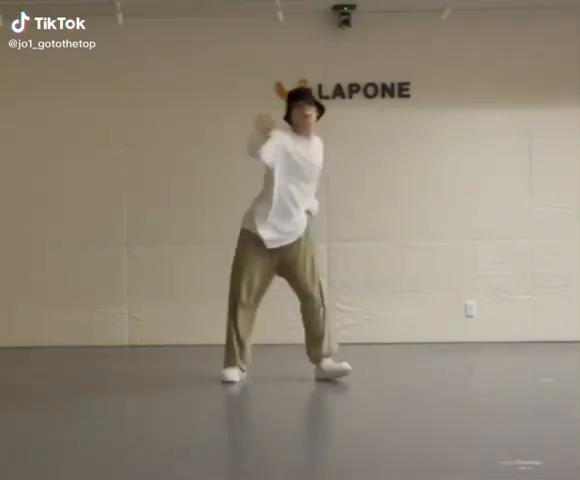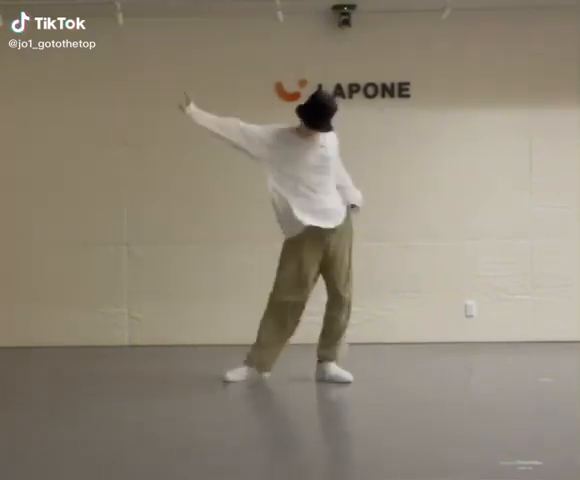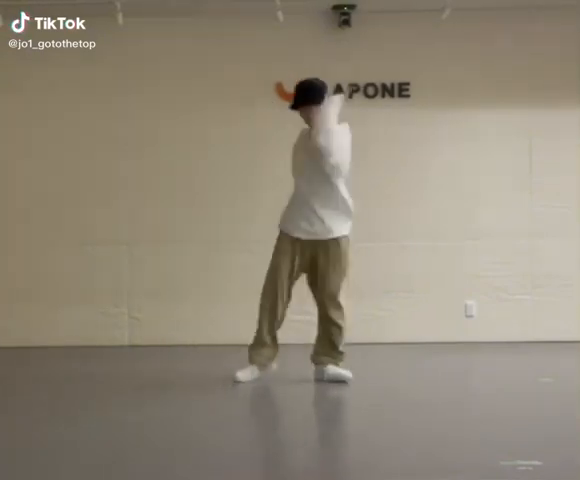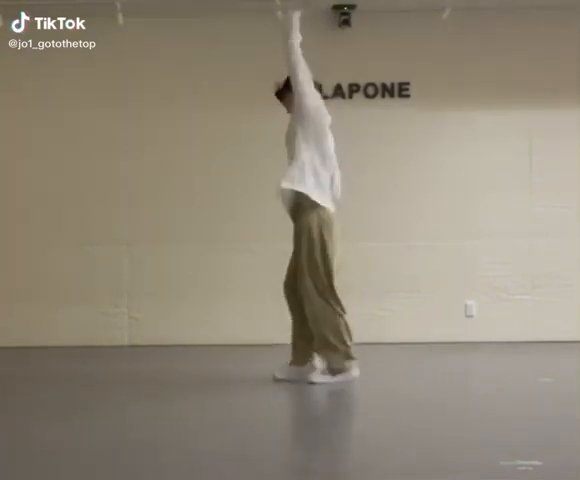
dt=0.4s
person 1, frame 1
left shoulder: (316, 144)
right shoulder: (280, 140)
right elbow: (257, 151)
left wrist: (309, 208)
right wrist: (264, 135)
left hip: (297, 233)
right hip: (259, 231)
left knee: (312, 295)
right knee: (243, 298)
left ankle: (323, 360)
right ankle: (236, 363)
person 1, frame 2
left shoulder: (331, 141)
right shoulder: (275, 138)
right elbow: (235, 129)
left wrist: (353, 197)
right wrist: (194, 111)
left hip: (338, 227)
right hip: (302, 232)
left knee: (341, 298)
right knee: (286, 299)
left ankle: (328, 363)
right ankle: (257, 363)
person 1, frame 3
left shoulder: (338, 132)
right shoulder: (304, 137)
left elbow: (334, 166)
left wrist: (332, 107)
left hip: (331, 232)
right hip: (294, 229)
left knee: (330, 300)
right knee: (274, 295)
left ankle: (327, 362)
right ankle: (260, 359)
person 1, frame 4
left shoulder: (313, 114)
right shoulder: (311, 124)
left elbow: (300, 75)
left wrist: (292, 34)
left hip: (313, 211)
right hip: (309, 209)
left knee: (318, 291)
right knee: (296, 289)
left ankle: (342, 363)
right ankle: (305, 361)
